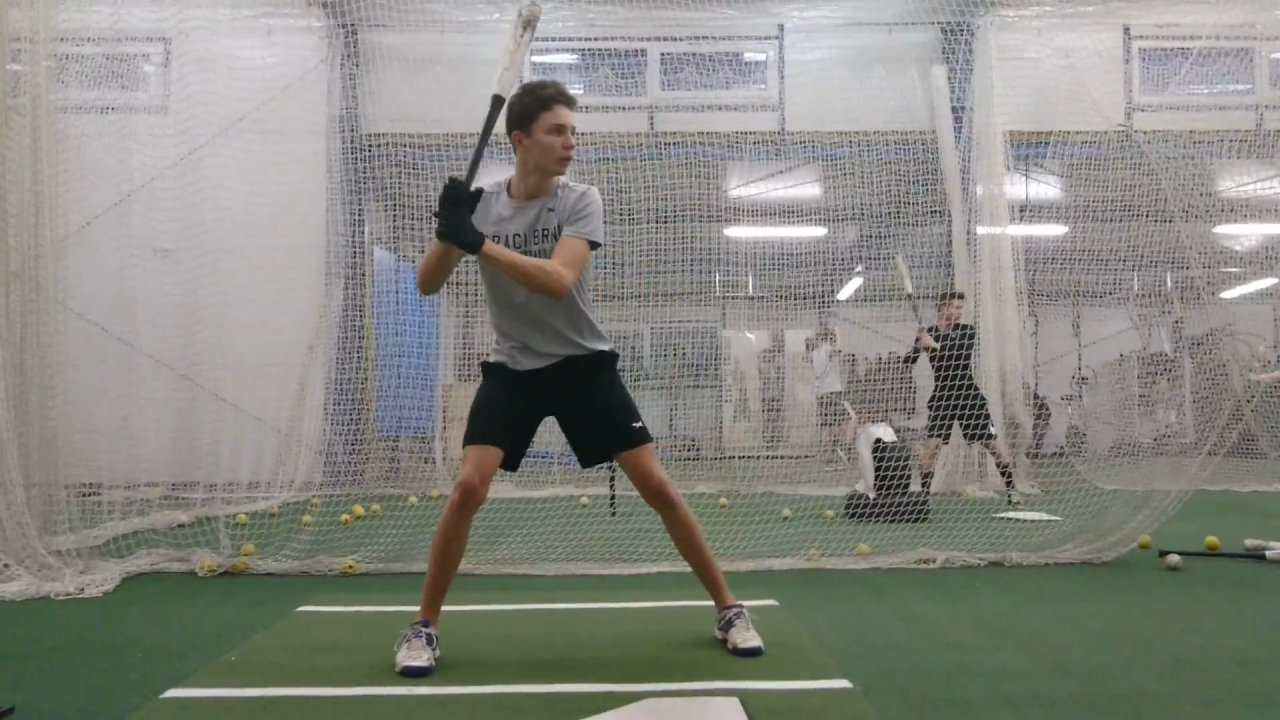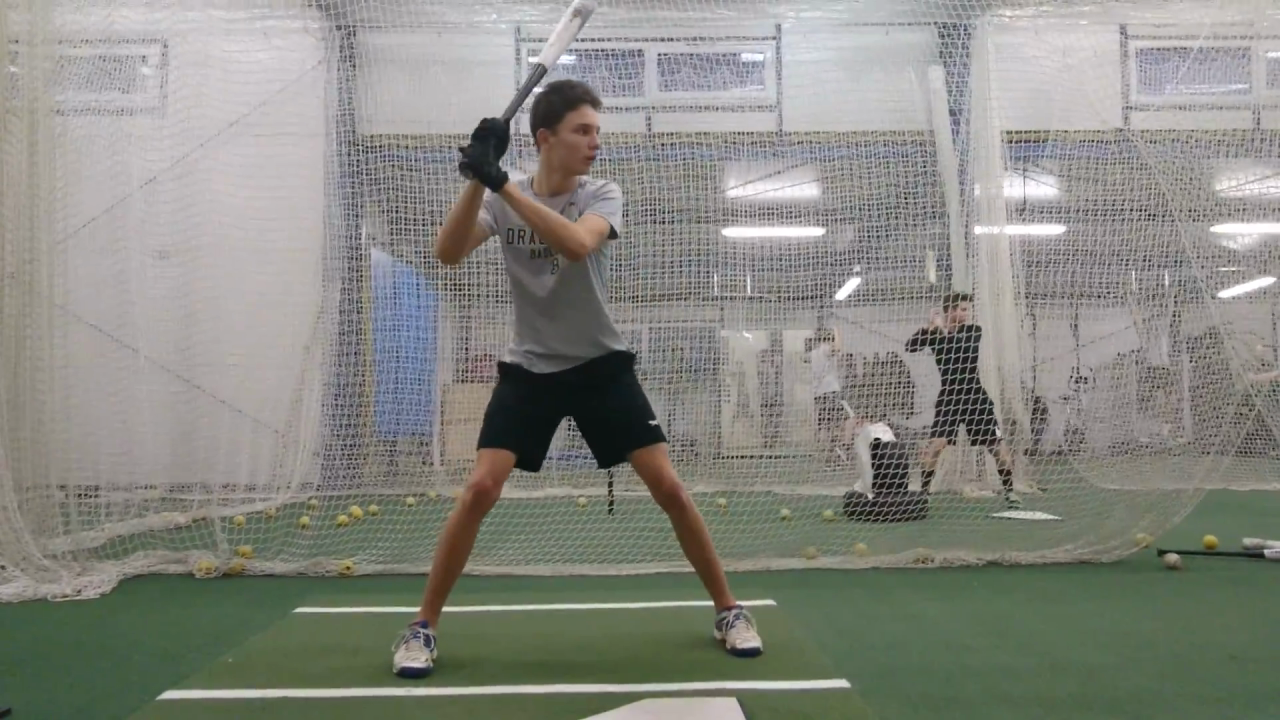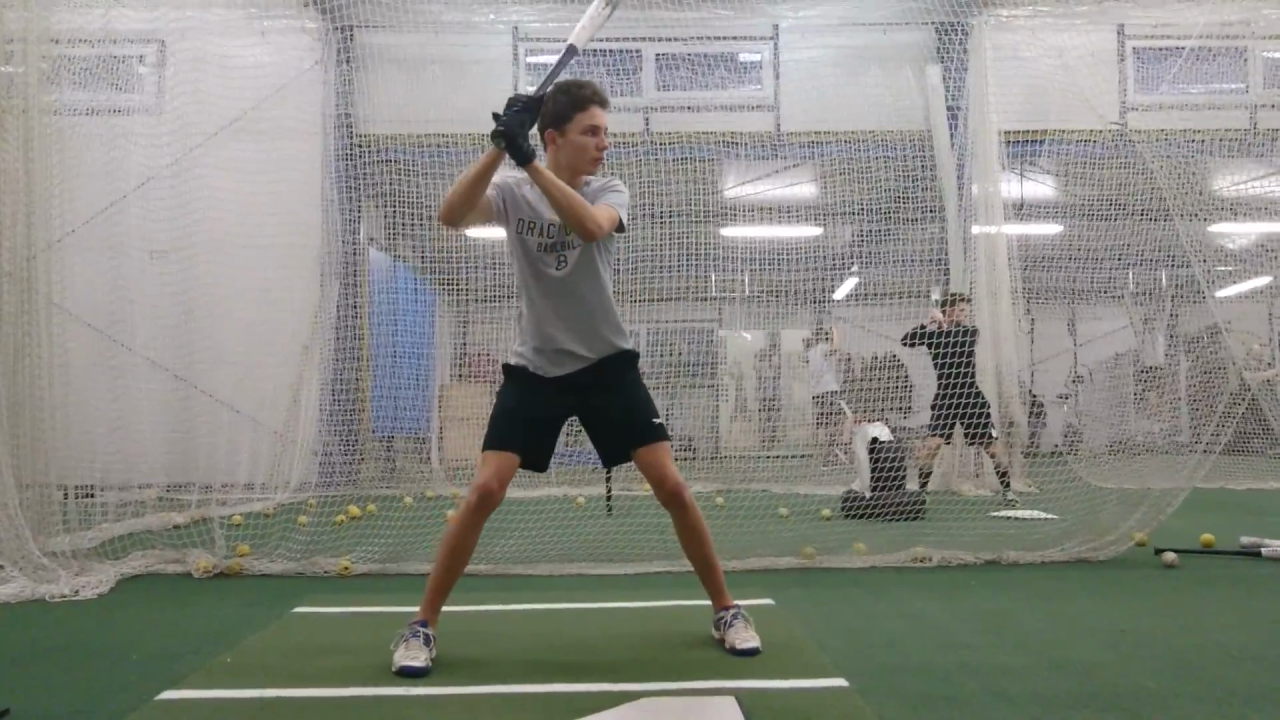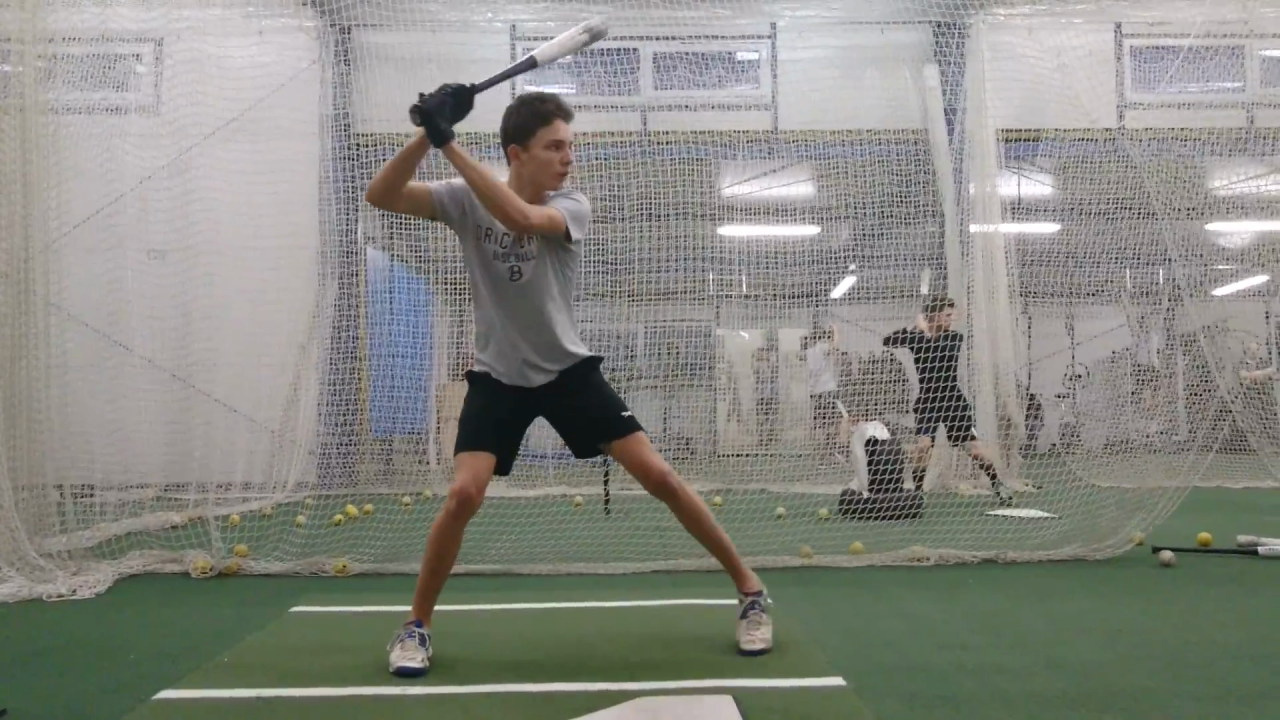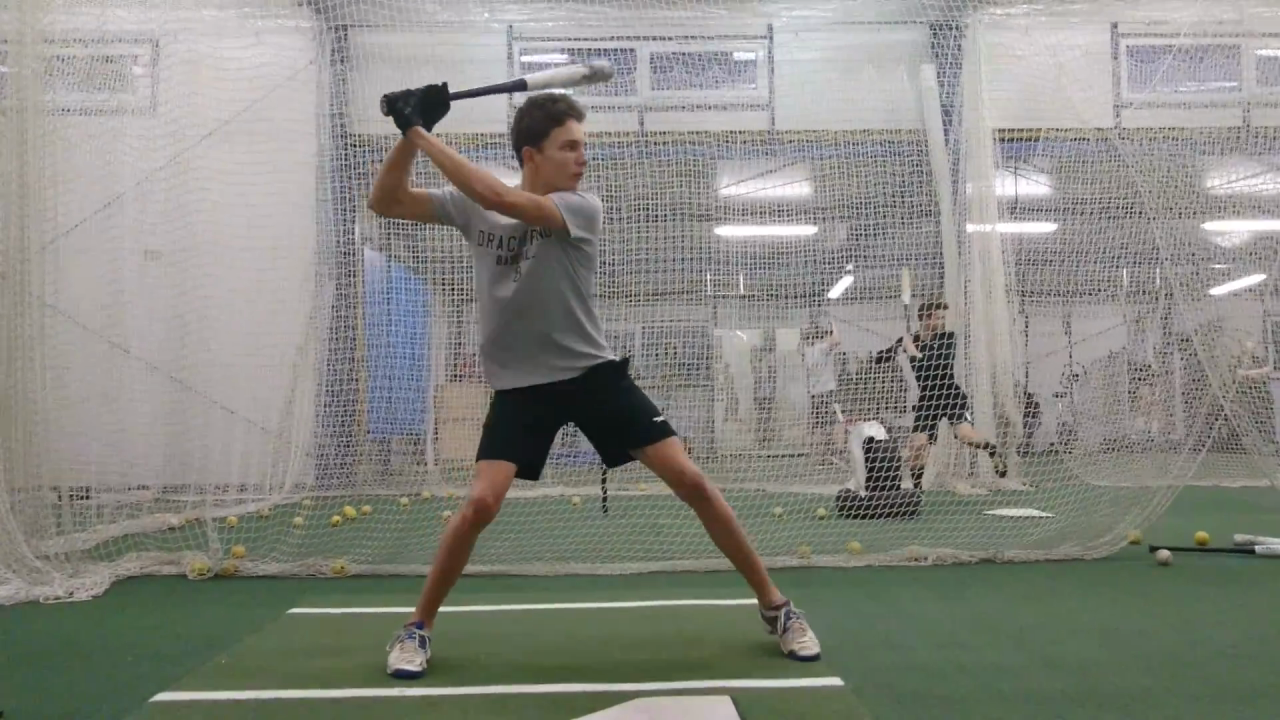
dt=0.3s
person 1, frame 1
left shoulder: (582, 200)
right shoulder: (479, 202)
left elbow: (560, 280)
right elbow: (427, 284)
left wrist: (479, 241)
right wrist: (447, 234)
left hip: (583, 363)
right hip: (512, 366)
left knee: (656, 486)
right knee: (468, 487)
left ankle: (728, 609)
right ankle: (424, 625)
person 1, frame 2
left shoulder: (603, 196)
right shoulder: (502, 202)
left elbow: (578, 246)
right elbow: (447, 254)
left wrist: (501, 185)
right wrist: (476, 182)
left hip: (600, 364)
right hip: (530, 368)
left knee: (668, 487)
right knee: (480, 490)
left ankle: (728, 611)
right ankle: (423, 626)
person 1, frame 3
left shoulder: (612, 192)
right shoulder: (512, 193)
left elbow: (591, 226)
right elbow: (451, 215)
left wrist: (527, 159)
right wrist: (500, 150)
left hip: (606, 364)
right hip: (535, 369)
left knee: (672, 488)
right knee: (485, 493)
left ankle: (726, 609)
right ankle: (422, 625)
person 1, frame 4
left shoulder: (570, 206)
right shoulder: (461, 199)
left elbow: (521, 219)
right elbow: (379, 195)
left wrist: (451, 145)
right wrist: (427, 135)
left hip: (569, 369)
right hip: (499, 377)
left knee: (658, 476)
right knee: (463, 495)
left ankle: (748, 590)
right ankle: (415, 626)
person 1, frame 5
left shoulder: (583, 208)
right shoulder: (471, 207)
left elbow: (498, 196)
right elbow: (385, 203)
left wrist: (419, 130)
right wrist: (407, 132)
left hip: (593, 372)
right hip: (519, 383)
left knee: (691, 483)
right knee: (481, 502)
left ankle: (775, 606)
right ankle: (417, 627)
person 2, frame 1
left shoulder: (967, 330)
right shoulder: (928, 334)
left elbow: (961, 356)
right elbow: (907, 361)
left wrist: (935, 346)
right wrist: (920, 347)
left hip: (968, 394)
right hip: (943, 396)
left knee: (992, 442)
right knee: (932, 444)
left ankle: (1010, 489)
right ankle: (924, 494)
person 2, frame 2
left shoulder: (974, 331)
right shoulder: (933, 334)
left elbow: (965, 350)
right elbow: (909, 347)
left wrist: (943, 330)
right wrist: (929, 327)
left hip: (975, 397)
right hip: (949, 399)
left knee: (998, 447)
right knee: (935, 445)
left ankle: (1009, 490)
right ankle: (923, 493)
person 2, frame 3
left shoulder: (971, 331)
right shoulder: (931, 334)
left elbow: (959, 343)
right elbow: (905, 341)
left wrist: (943, 324)
right wrist: (929, 324)
left hip: (971, 397)
right hip: (945, 398)
left knee: (994, 445)
right knee: (932, 444)
left ankle: (1007, 490)
right ankle: (920, 492)
person 2, frame 4
left shoulder: (955, 337)
right shoulder: (916, 337)
left elbow: (944, 353)
right elbow: (887, 341)
left wrist: (927, 333)
right wrist: (912, 329)
left hip: (953, 399)
right hip: (928, 401)
left knee: (974, 447)
right knee: (922, 445)
left ankle: (998, 486)
person 2, frame 5
left shoulder: (949, 337)
right shoulder: (909, 340)
left elbow: (943, 365)
right elbow: (877, 359)
left wrist: (916, 354)
right wrist: (893, 351)
left hip: (952, 397)
right hip: (927, 400)
left knee: (963, 432)
right knee: (918, 443)
left ankle: (993, 450)
